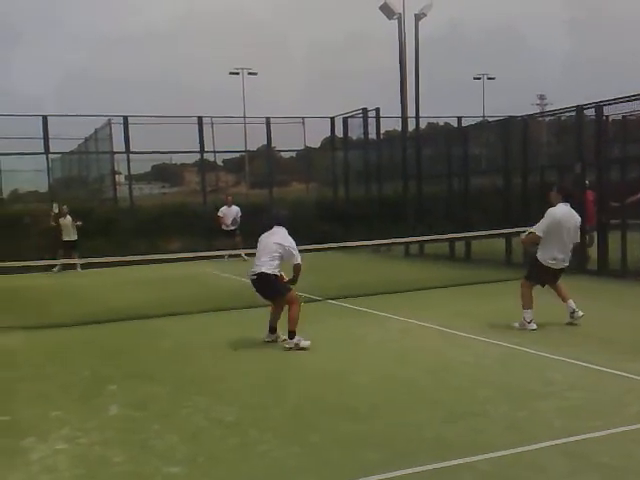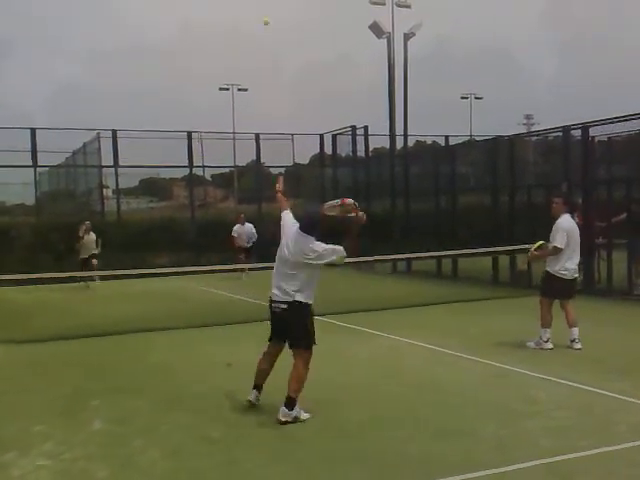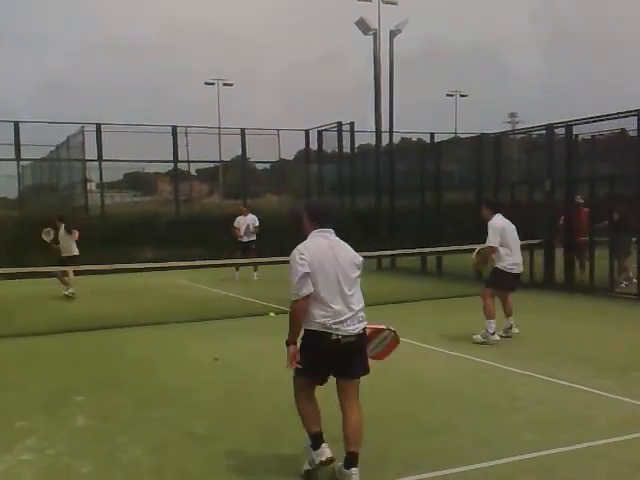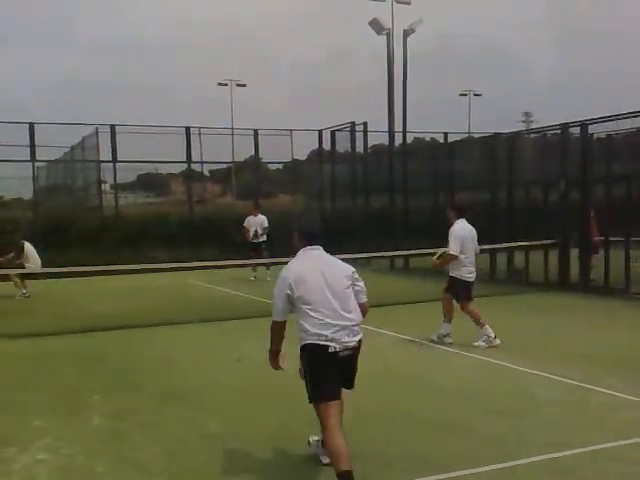
dt=1s
person 1, frame 1
left shoulder: (264, 237)
right shoulder: (286, 238)
right elbow: (297, 264)
right wrist: (293, 280)
left hip: (256, 276)
right hip: (266, 276)
left knee: (279, 302)
right knee: (294, 301)
left ankle: (272, 334)
right ankle: (292, 339)
person 1, frame 2
left shoulder: (290, 228)
right shoulder: (314, 250)
left elbow: (284, 207)
right elbow: (344, 251)
left wrist: (279, 191)
right wrist: (356, 226)
left hip: (276, 303)
right hip: (298, 307)
left knee: (272, 350)
right knee: (302, 360)
left ankle: (256, 392)
right ankle: (288, 410)
person 1, frame 3
left shoulder: (303, 252)
right shoulder: (349, 251)
left elbow: (301, 301)
left wrist: (292, 343)
left hip: (321, 333)
right hip: (353, 333)
left knee: (302, 388)
right knee: (350, 400)
left ankle: (318, 448)
person 1, frame 4
left shoulder: (291, 271)
right shoulder: (342, 266)
left elbow: (279, 321)
right elbow: (363, 306)
left wrist: (274, 352)
left hip: (319, 347)
right hip: (351, 344)
left knee: (329, 416)
right knee: (334, 396)
right ankle: (325, 446)
person 2, frame 1
left shoulder: (553, 212)
right shoulder: (576, 217)
left elbow: (537, 234)
right elbow: (575, 241)
left wrist: (525, 239)
left hip: (546, 259)
right hip: (563, 260)
left knee: (526, 285)
right knee: (554, 283)
left ankle: (528, 321)
right ankle: (574, 312)
person 2, frame 2
left shoulder: (561, 223)
right shoulder: (572, 223)
left elbow: (557, 248)
left wrist: (538, 255)
right wrist: (544, 251)
left hip: (556, 272)
right hip: (570, 272)
left knee: (545, 303)
right knee: (566, 304)
left ankle: (545, 340)
right ankle: (575, 339)
person 2, frame 3
left shoulder: (494, 223)
right shoulder: (507, 223)
left elbow: (491, 248)
left wrist: (480, 259)
right wrist: (486, 256)
left hip: (504, 267)
right hip: (515, 266)
left knee: (487, 295)
right knee: (503, 295)
left ankle: (490, 332)
right ankle: (510, 327)
person 2, frame 4
left shoulder: (455, 229)
right shoulder: (470, 228)
left elbow: (452, 255)
right elbow: (475, 250)
left wrist: (439, 263)
left hip: (460, 274)
right hip: (466, 272)
left knee: (466, 306)
right knee: (446, 299)
left ankle: (490, 336)
right ankle: (445, 333)
